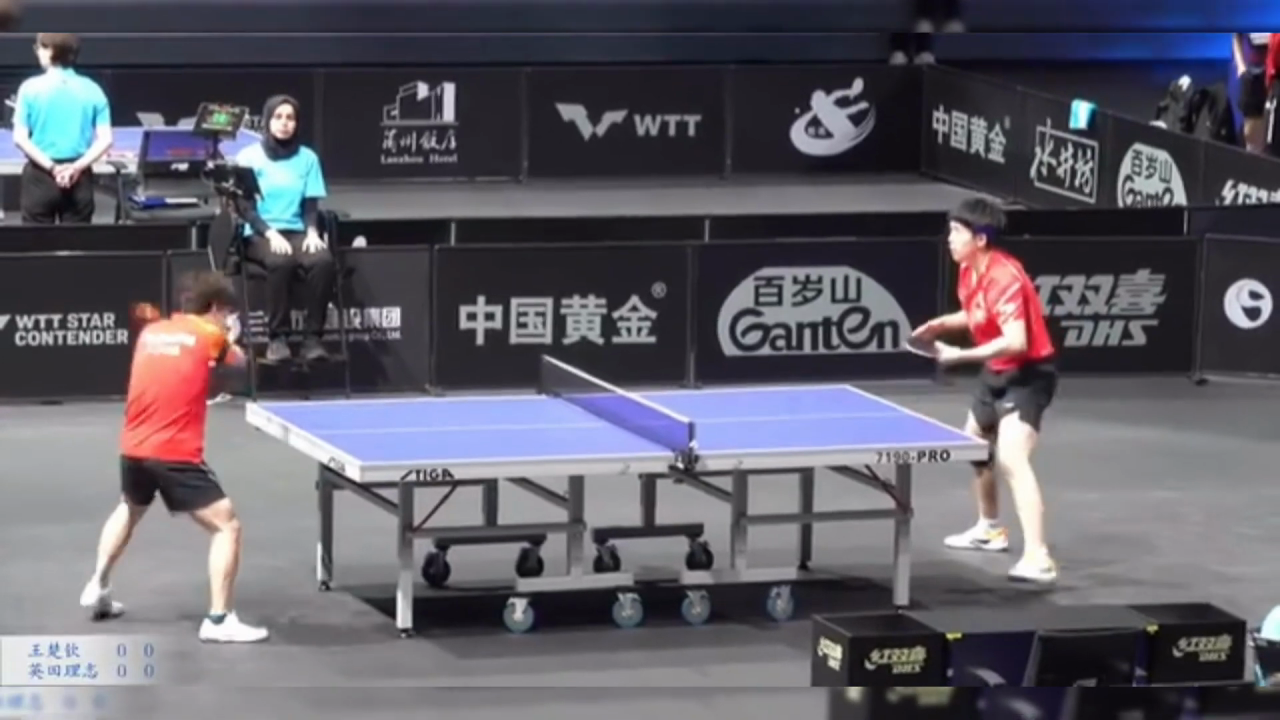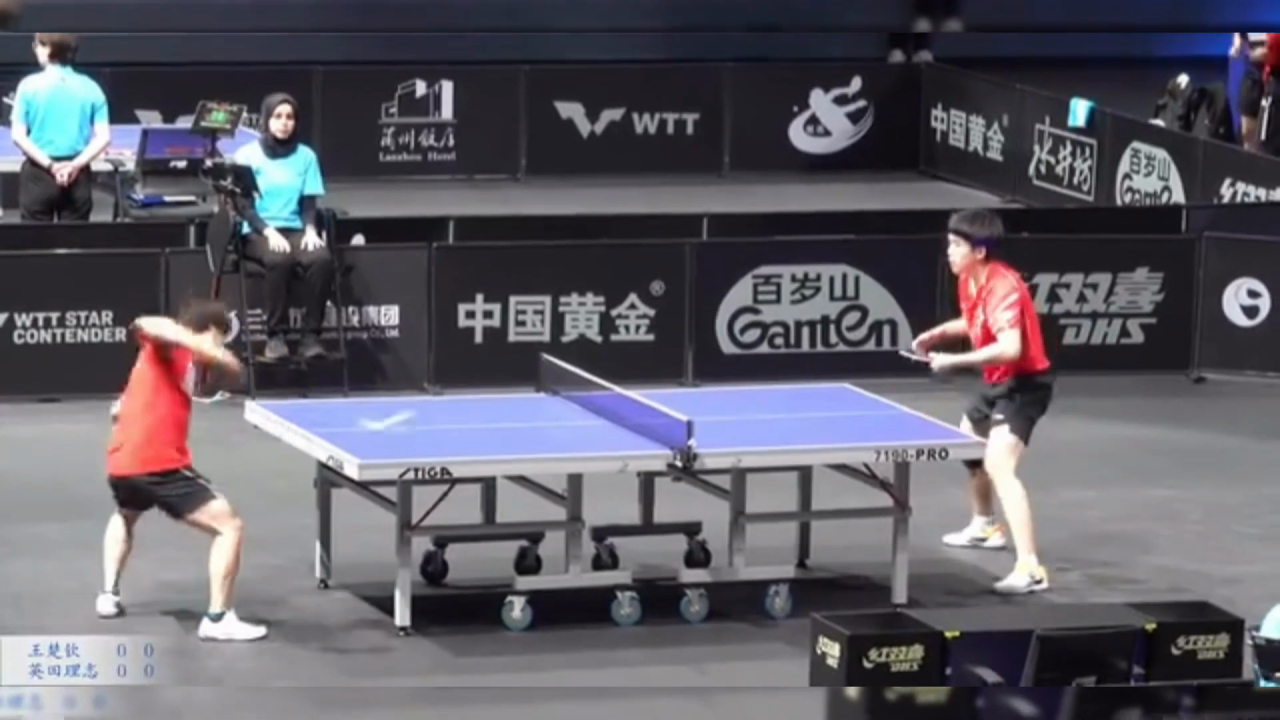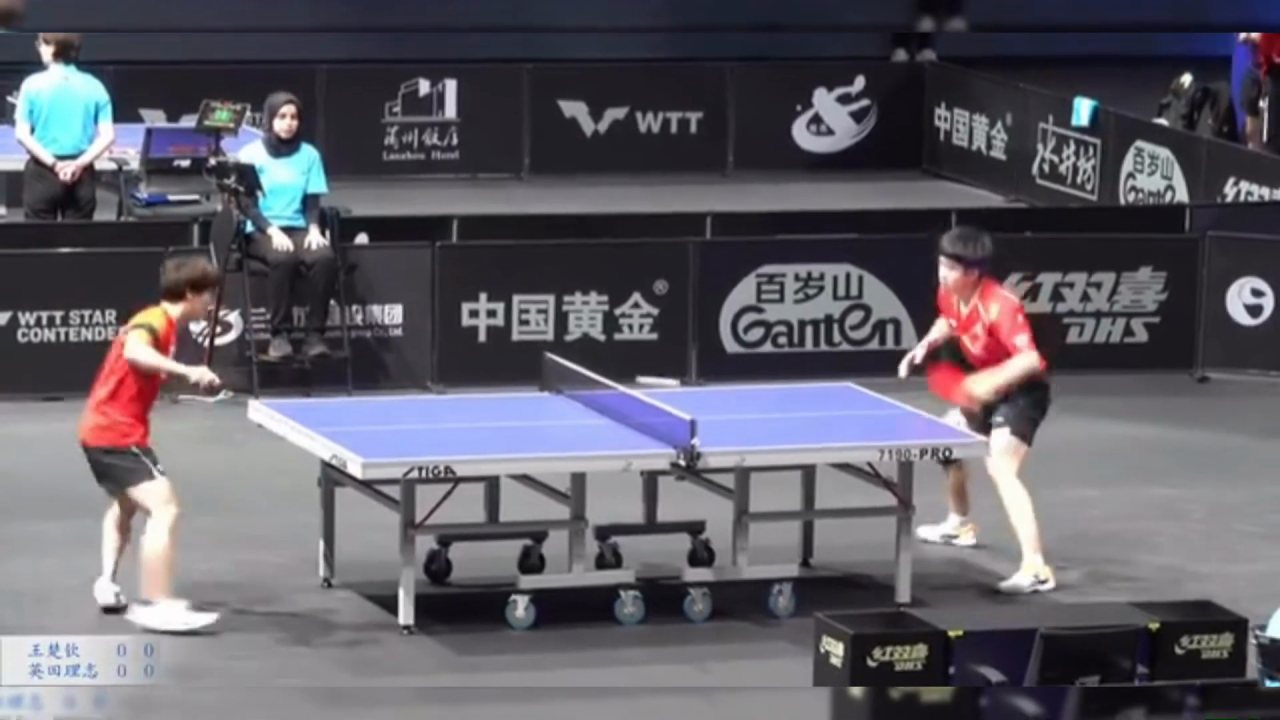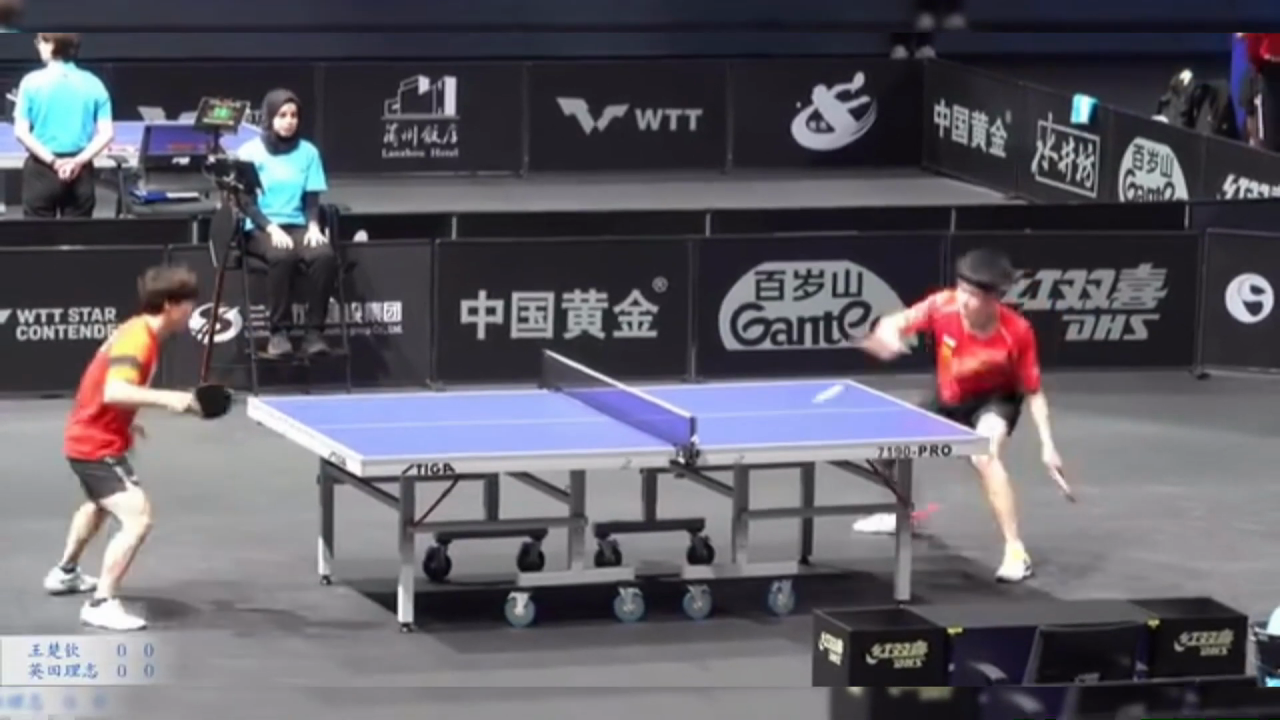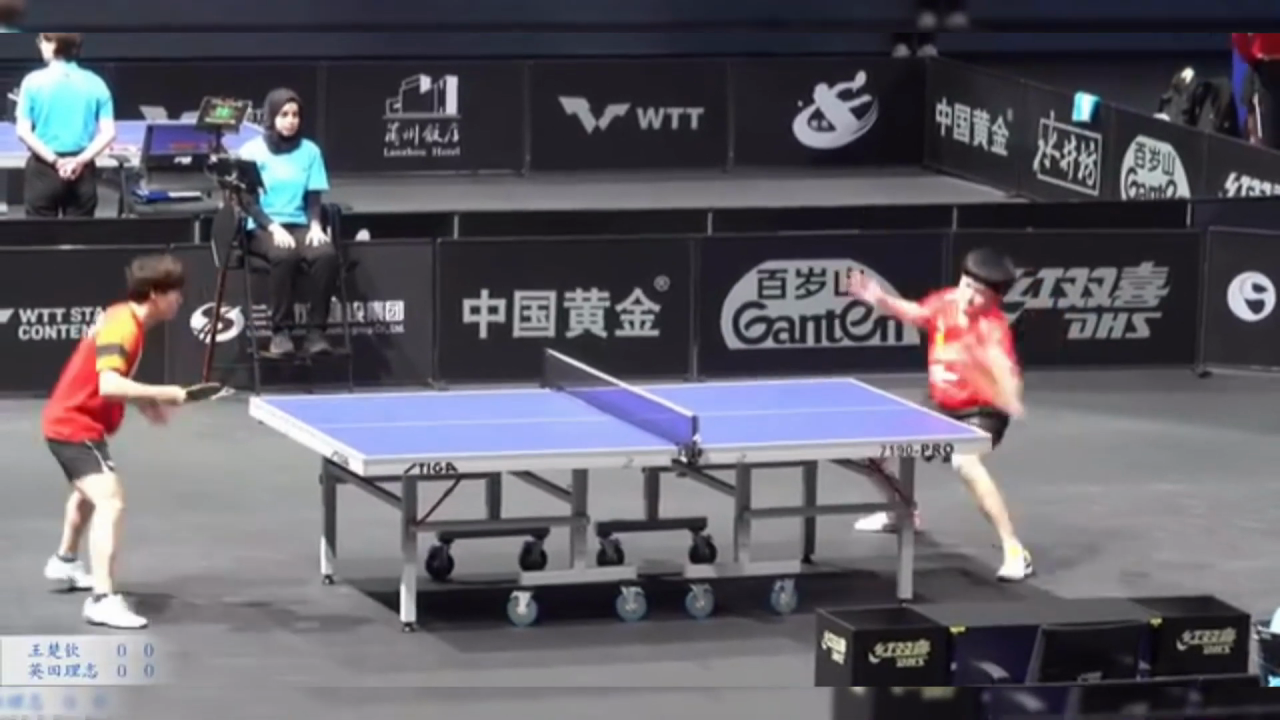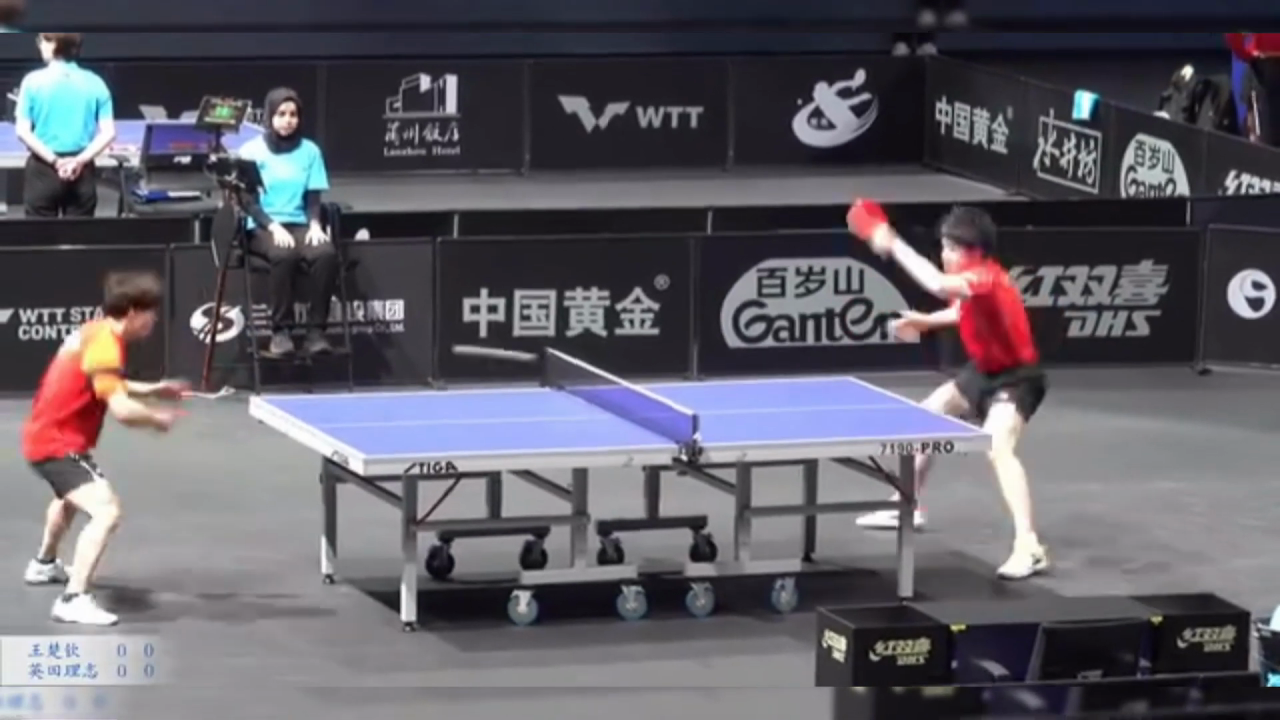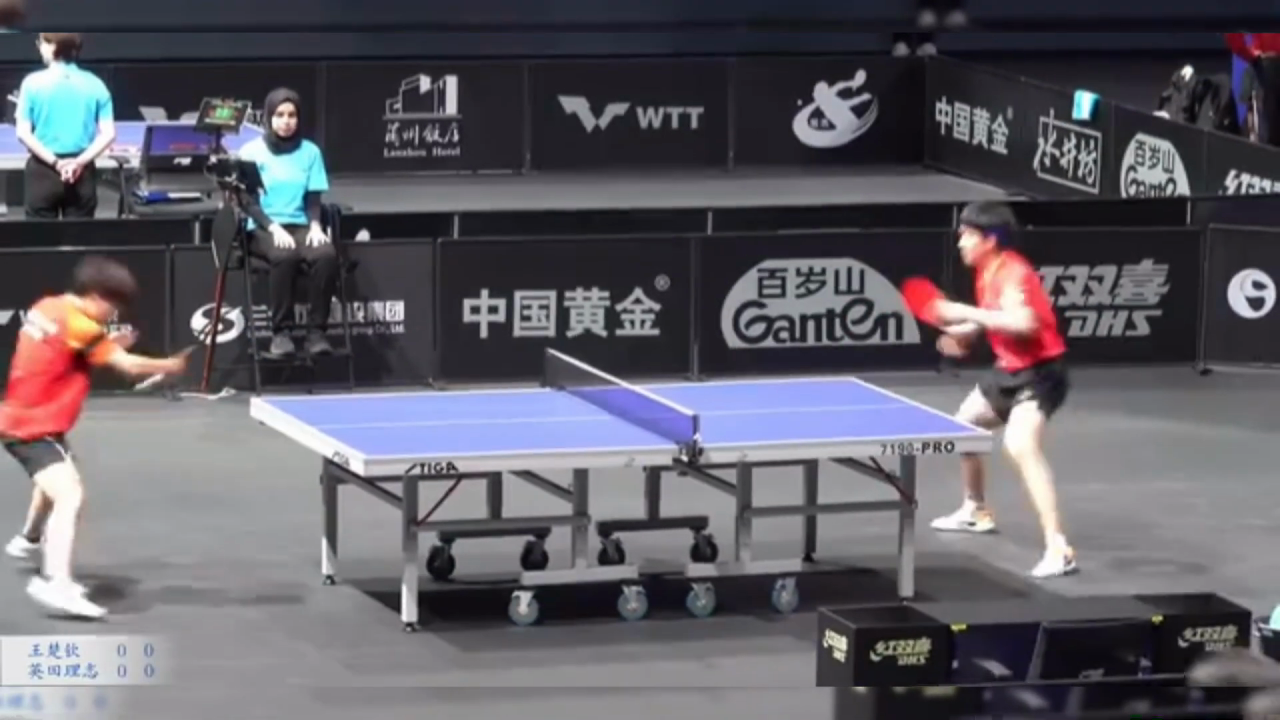
dt=0.2s
person 1, frame 1
left shoulder: (1004, 276)
right shoulder: (969, 271)
left elbow: (1016, 342)
left wrist: (960, 355)
right wrist: (941, 324)
left hip: (1028, 374)
right hip: (998, 373)
left knee: (1011, 459)
left ankle: (1037, 557)
right ankle: (989, 528)
person 1, frame 2
left shoulder: (1003, 287)
right shoulder: (968, 281)
left elbow: (1010, 348)
left wrist: (954, 361)
right wrist: (942, 331)
left hip: (1024, 385)
right hip: (997, 383)
left knee: (998, 465)
left ankle: (1029, 568)
right ankle: (986, 526)
person 1, frame 3
left shoulder: (999, 305)
right shoulder: (950, 294)
left elbow: (1030, 360)
left wrist: (991, 382)
right wrist: (925, 346)
left hip: (1021, 392)
right hip: (984, 390)
left knee: (1000, 470)
left ankle: (1035, 568)
right ankle: (960, 524)
person 1, frame 4
left shoulder: (1017, 332)
right shoulder: (943, 306)
left elbow: (1033, 392)
right elbow: (896, 323)
left wrist: (1047, 445)
right wrist: (887, 338)
left hip: (993, 401)
right hip: (948, 399)
left knee: (984, 458)
left ankle: (1015, 551)
person 1, frame 5
left shoulder: (992, 329)
right shoulder: (946, 303)
left elbow: (1007, 384)
right elbow: (914, 314)
right wrist: (878, 298)
left hip: (979, 415)
right hip: (940, 409)
left knee: (966, 464)
left ankle: (1013, 552)
right ankle: (901, 513)
person 1, frame 6
left shoulder: (987, 280)
right shoulder: (967, 281)
left elbow: (941, 285)
left wrist: (894, 245)
right wrist: (921, 321)
left hip: (1016, 378)
right hip: (983, 371)
left knee: (998, 450)
left ankle: (1028, 548)
person 1, frame 7
left shoulder: (1012, 274)
right shoulder: (989, 272)
left elbow: (1023, 323)
left wrist: (966, 313)
right wrist: (966, 331)
left hip: (1040, 374)
right hip: (1010, 371)
left knee: (1021, 448)
right knee: (962, 428)
left ankle: (1058, 549)
right ankle: (975, 511)
person 2, frame 1
left shoulder: (149, 332)
right shoulder: (208, 334)
right elbow: (237, 360)
left hip: (134, 447)
right hip: (177, 454)
left knee: (127, 512)
right knee: (227, 527)
left ankle: (97, 588)
right ankle: (219, 620)
person 2, frame 2
left shoulder: (163, 357)
right shoulder: (165, 346)
left elbow: (122, 410)
right elbow: (147, 324)
right wrist: (200, 348)
left hip: (120, 465)
right hip: (160, 464)
left knee: (124, 516)
right knee: (229, 528)
left ankle: (109, 593)
right ankle: (218, 618)
person 2, frame 3
left shoulder: (161, 324)
right shoulder: (155, 322)
right elbow: (134, 352)
right wrist: (187, 370)
left hip: (102, 431)
right hip: (116, 435)
left knee: (125, 505)
right knee: (165, 511)
left ankle: (107, 584)
right ankle: (154, 605)
person 2, frame 4
left shoulder: (140, 333)
right shoulder: (137, 340)
right elbow: (114, 393)
left wrist: (134, 416)
right wrist: (167, 399)
left hip: (89, 438)
right hip: (96, 445)
left knee: (100, 504)
right knee: (138, 520)
left ankle: (65, 572)
right ankle: (101, 604)
person 2, frame 5
left shoulder: (125, 319)
right shoulder: (122, 327)
right elbow: (109, 386)
left wrist: (147, 398)
right wrist: (163, 393)
left hip: (70, 422)
right hip: (74, 428)
left knee: (87, 492)
right knee: (110, 504)
left ankle: (65, 562)
right ankle: (102, 598)
person 2, frame 6
left shoulder: (101, 336)
right shoulder: (102, 347)
left elbow: (109, 385)
right elbow: (122, 410)
left wrist: (154, 389)
right wrist: (157, 418)
left hip: (45, 436)
right hip: (57, 445)
left knee: (69, 494)
right knee: (107, 514)
left ankle: (43, 564)
right ankle: (74, 598)
person 2, frame 7
left shoulder: (45, 308)
right shoulder: (76, 323)
right elbow: (126, 364)
left wrist: (112, 340)
right wrist: (167, 365)
right hip: (33, 429)
left knee: (57, 481)
right knee: (71, 501)
right ankle: (54, 583)
person 3, frame 1
left shoulder: (307, 158)
right shoulder: (249, 156)
left elbow: (311, 204)
right elbow: (244, 206)
left wrist: (311, 232)
right wrist: (270, 233)
left hip: (297, 232)
right hip: (260, 234)
left knee: (323, 261)
right knee: (281, 262)
left ankle: (312, 337)
right ankle: (277, 337)
person 3, frame 2
left shoulder: (306, 156)
right shoulder: (247, 155)
left elbow: (309, 201)
right elbow: (243, 204)
left wrist: (310, 229)
right wrist: (269, 231)
left hip: (295, 229)
right hip: (258, 232)
left knee: (321, 259)
right knee: (280, 259)
left ankle: (311, 335)
right ankle: (275, 335)
person 3, frame 3
left shoulder: (309, 154)
right shoulder: (250, 154)
left elbow: (312, 200)
right elbow: (247, 204)
left wrist: (313, 228)
right wrist: (272, 230)
left hip: (298, 228)
right hip: (261, 231)
left knee: (325, 258)
right knee: (283, 259)
left ankle: (314, 333)
right ankle: (279, 334)
person 3, frame 4
left shoulder: (308, 152)
right shoulder: (249, 151)
left elbow: (312, 198)
right elbow: (246, 201)
left wrist: (313, 226)
right wrist: (271, 228)
left hip: (297, 226)
right hip: (261, 228)
left knee: (324, 256)
right knee: (283, 256)
left ankle: (313, 331)
right ankle: (278, 331)
person 3, frame 5
left shoulder: (310, 151)
right shoulder: (251, 151)
left elbow: (313, 197)
right elbow: (248, 201)
left wrist: (315, 225)
right wrist: (274, 227)
left hip: (299, 225)
right hip: (262, 228)
left knee: (326, 255)
right knee: (285, 256)
left ankle: (316, 330)
right ankle: (280, 331)
person 3, frame 6
left shoulder: (310, 150)
right shoulder: (251, 150)
left elbow: (313, 197)
right elbow: (248, 201)
left wrist: (314, 224)
right wrist: (274, 226)
left hip: (299, 224)
right hip: (262, 227)
left knee: (326, 254)
right knee: (285, 255)
left ankle: (316, 330)
right ankle: (280, 330)
person 3, frame 7
left shoulder: (310, 152)
right shoulder: (251, 151)
left elbow: (313, 199)
right elbow: (248, 202)
left wrist: (315, 226)
right wrist: (274, 228)
left hip: (299, 225)
right hip: (262, 229)
left knee: (326, 256)
right knee: (285, 256)
left ankle: (316, 331)
right ankle: (281, 331)
person 4, frame 1
left shoulder: (31, 87)
right shoulder: (92, 89)
left elbow: (20, 138)
right elbow: (105, 139)
left wrist: (52, 168)
right wrist: (77, 167)
left hip: (40, 176)
right hip: (79, 177)
person 4, frame 2
left shoulder: (29, 85)
right shoulder: (90, 87)
left elbow: (18, 136)
right elbow: (103, 137)
left wrist: (50, 165)
right wrist: (76, 165)
left hip: (38, 174)
right hip: (77, 175)
person 4, frame 3
left shoulder: (33, 84)
right shoulder: (94, 86)
left elbow: (22, 134)
right elbow: (107, 136)
left wrist: (53, 164)
right wrist: (79, 164)
left hip: (42, 173)
right hip: (81, 174)
person 4, frame 4
left shoulder: (32, 82)
right shoulder: (93, 83)
left elbow: (21, 132)
right elbow: (106, 133)
left wrist: (52, 161)
right wrist: (78, 161)
left hip: (41, 170)
right hip: (80, 171)
person 4, frame 5
left shoulder: (34, 81)
right shoulder: (95, 83)
left elbow: (23, 131)
right elbow: (108, 132)
left wrist: (54, 160)
right wrist: (80, 160)
left hip: (43, 169)
right hip: (82, 171)
person 4, frame 6
left shoulder: (33, 81)
right shoulder: (95, 82)
left elbow: (23, 131)
right elbow: (108, 132)
left wrist: (54, 160)
right wrist: (80, 160)
left hip: (43, 169)
right hip: (81, 171)
person 4, frame 7
left shoulder: (33, 82)
right shoulder: (95, 84)
left elbow: (23, 132)
right elbow: (108, 133)
left wrist: (54, 162)
right wrist: (80, 161)
left hip: (43, 171)
right hip: (82, 171)
